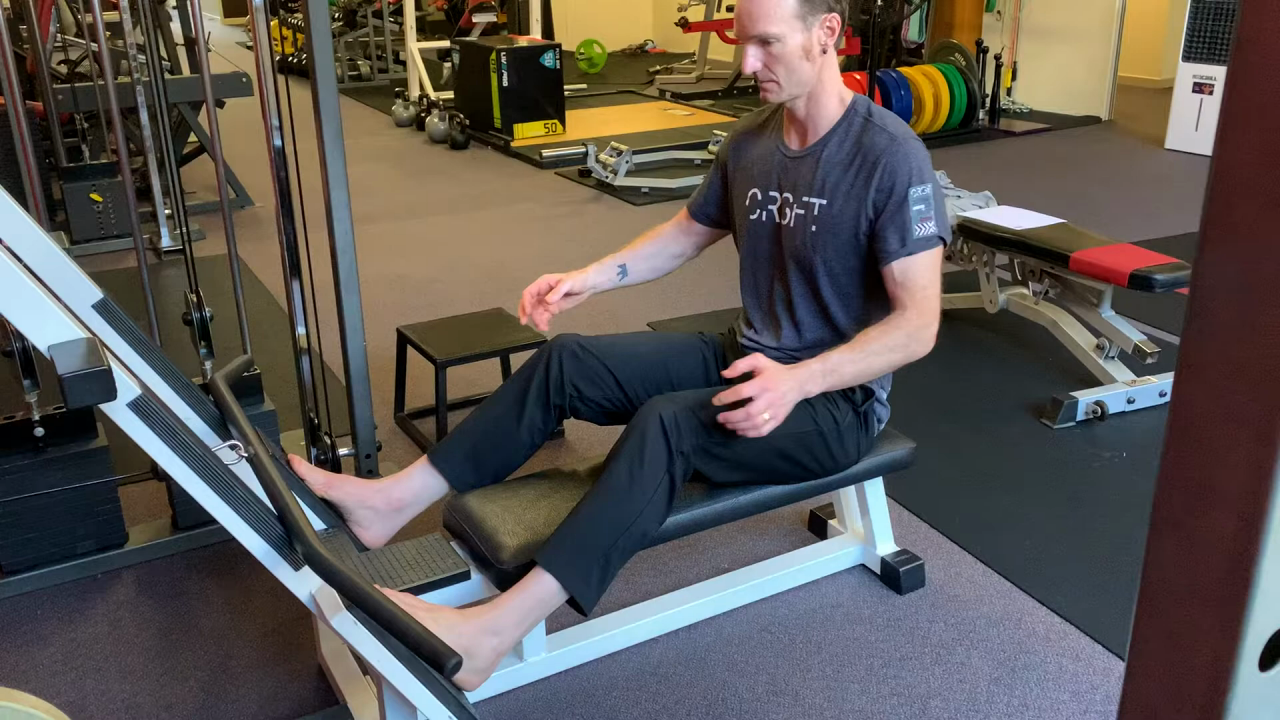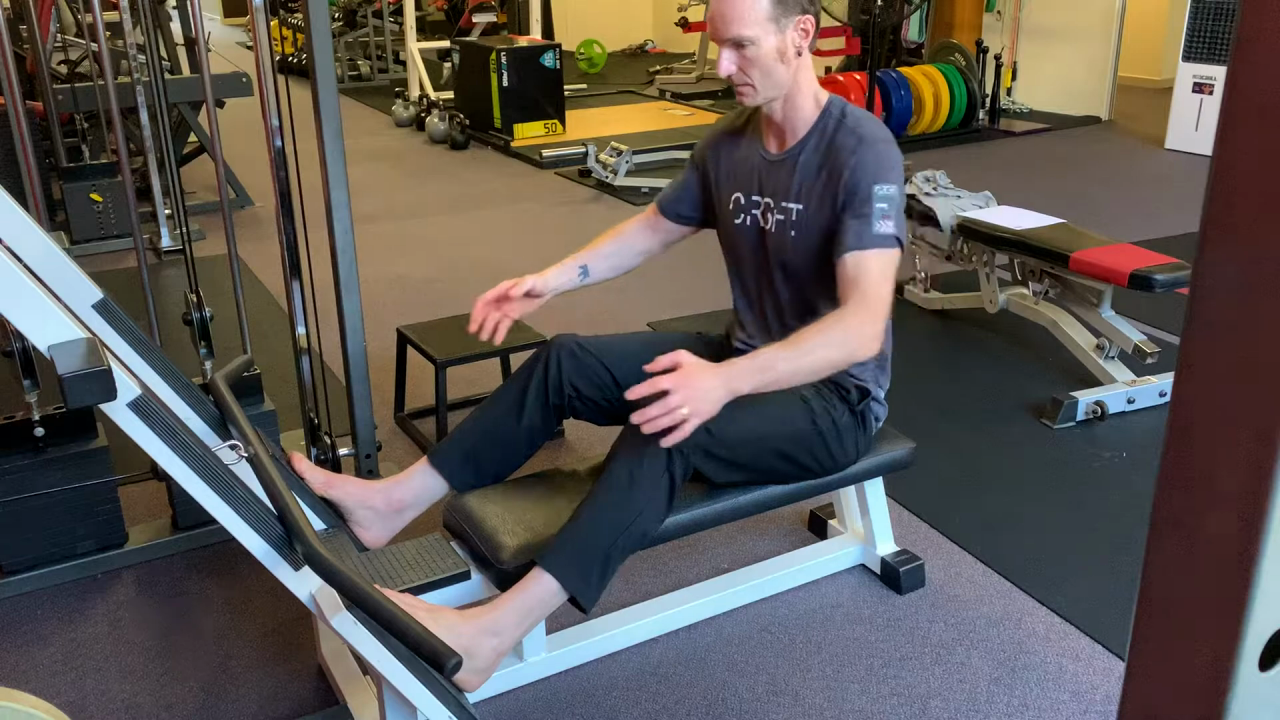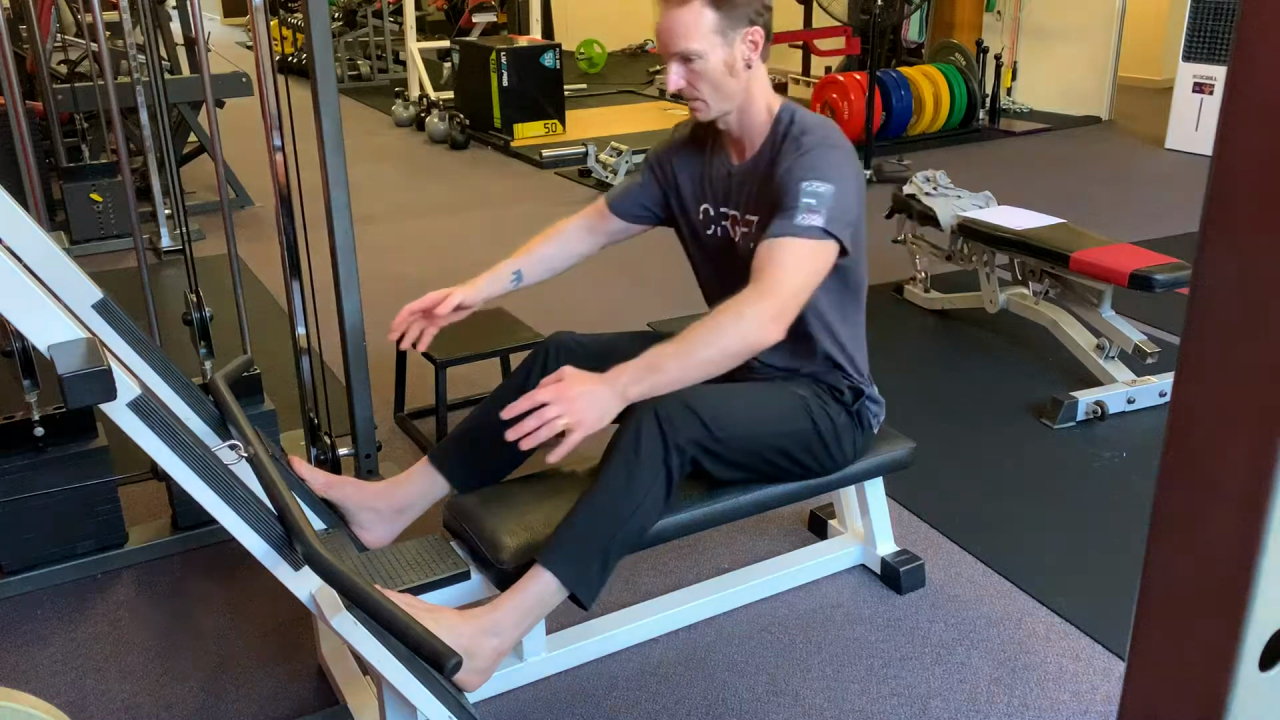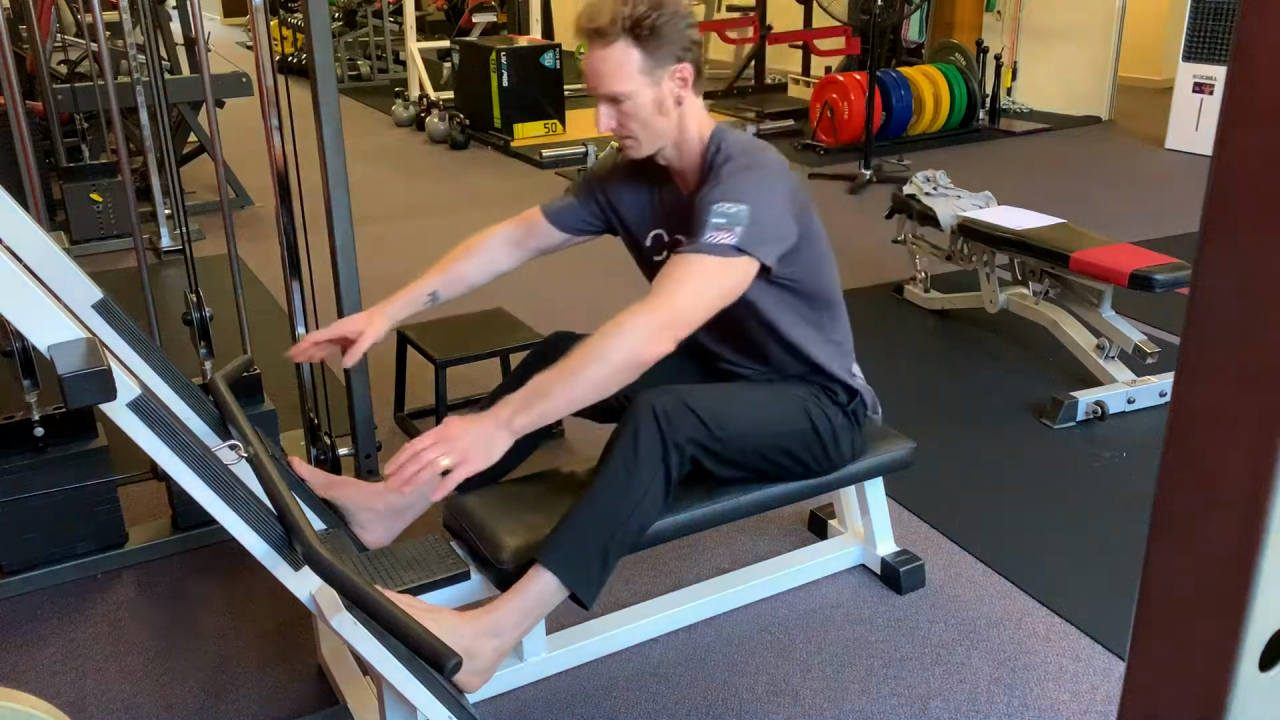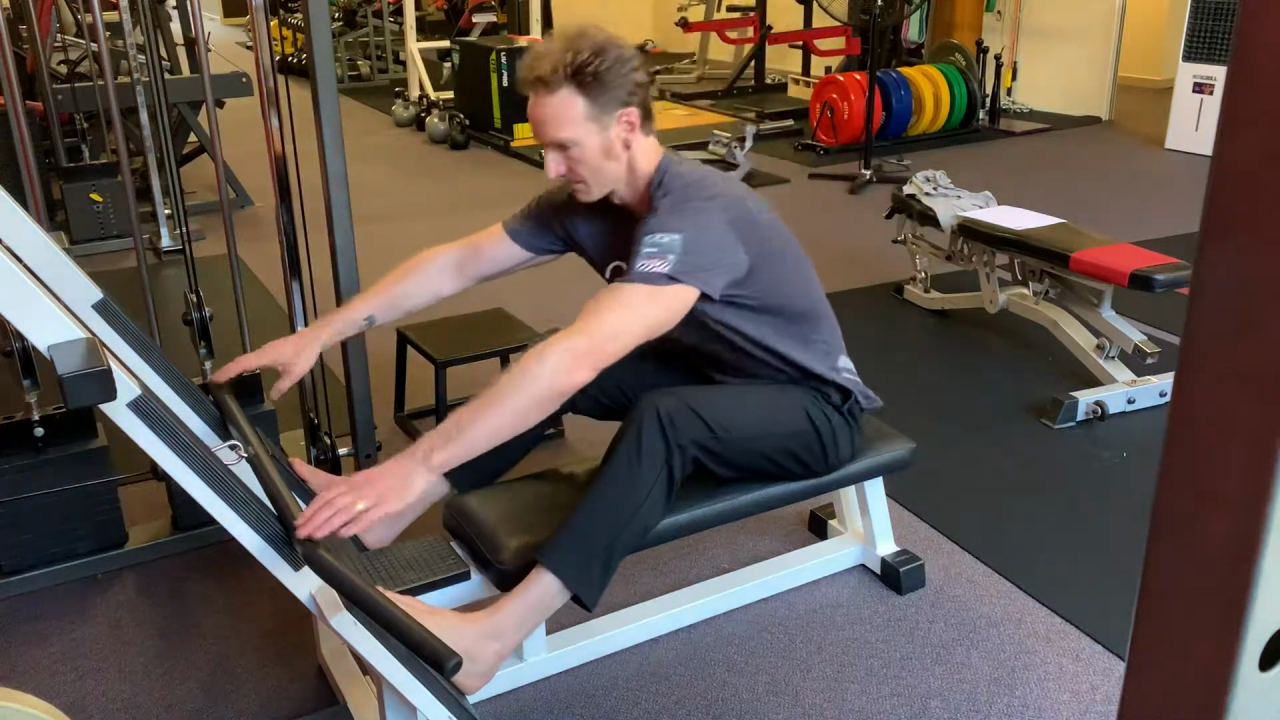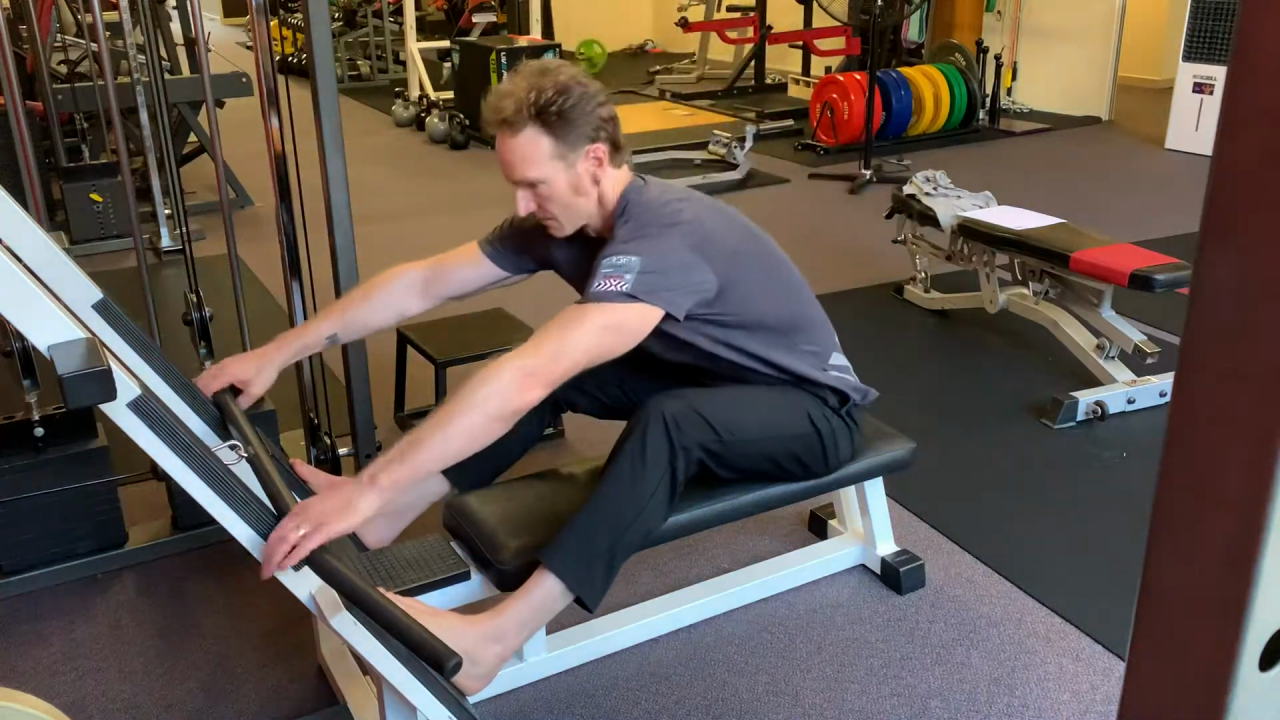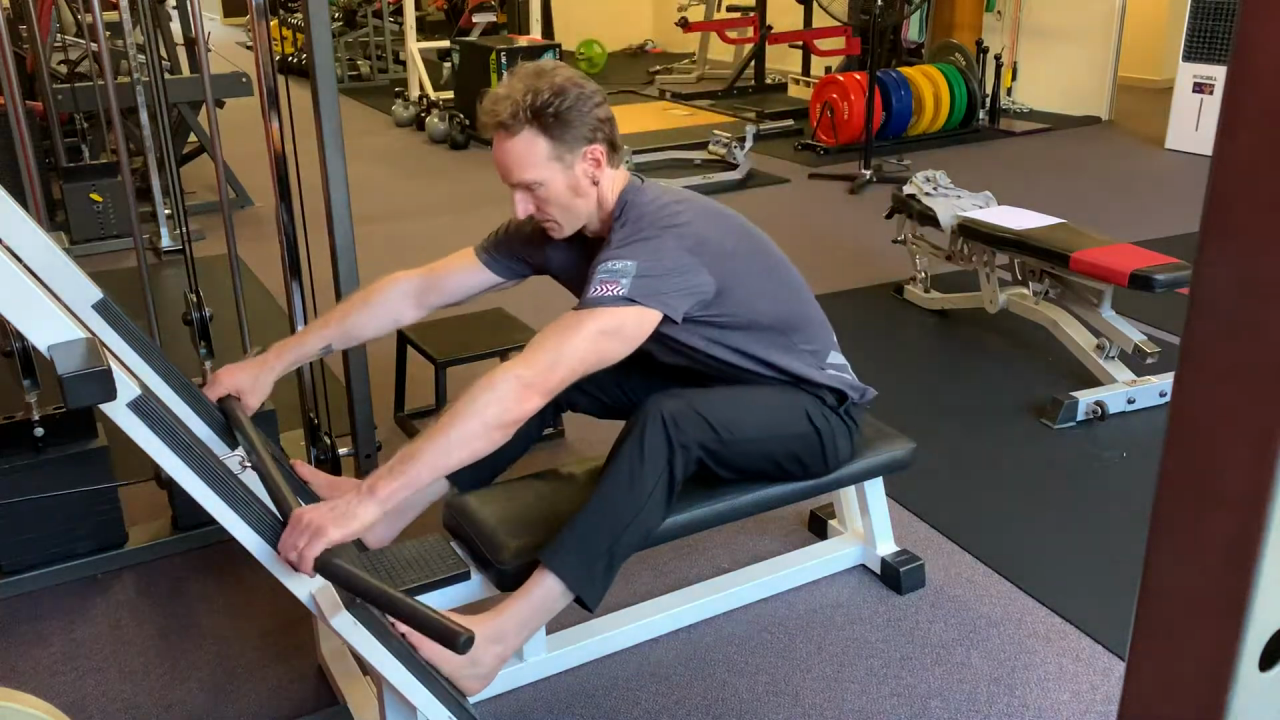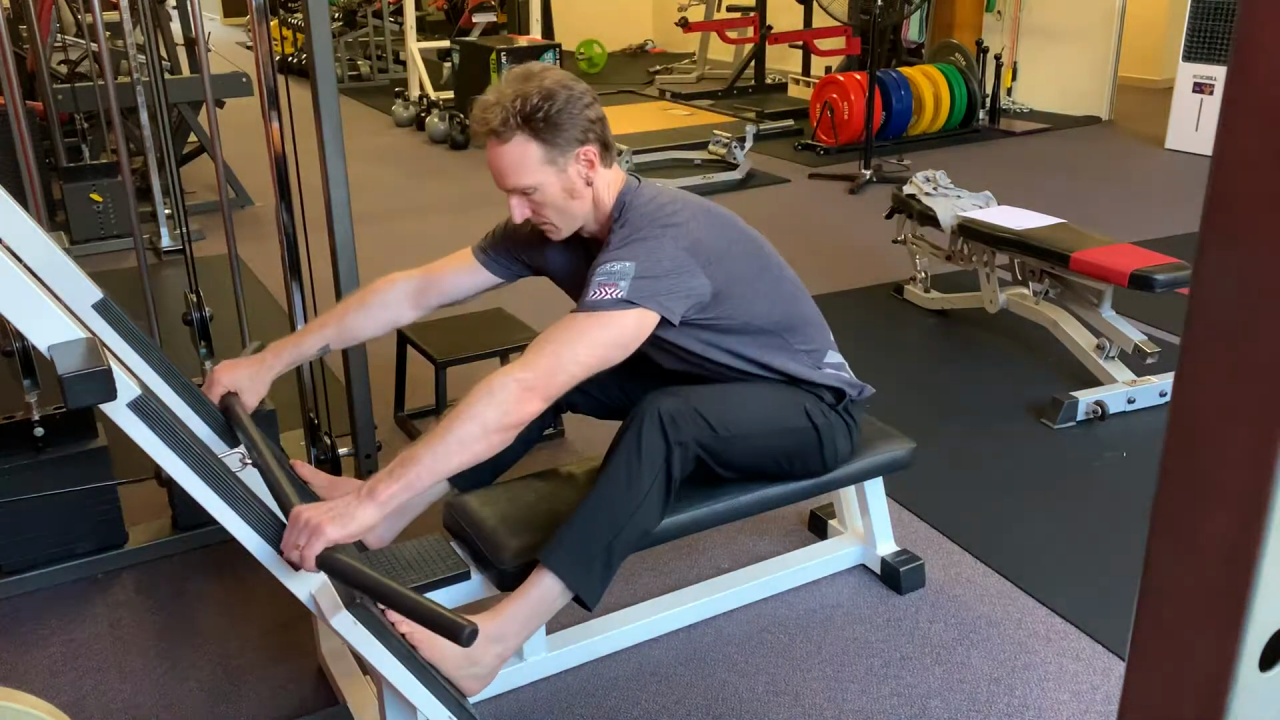
dt=0.2s
person 1, frame 1
left shoulder: (888, 156)
right shoulder: (752, 142)
left elbow: (916, 324)
right elbow: (687, 232)
left wrist: (797, 381)
right wrist: (588, 278)
left hip: (836, 399)
right hip: (753, 360)
left knee: (670, 422)
right knee: (567, 362)
left ankle: (497, 627)
right ankle: (392, 500)
person 1, frame 2
left shoulder: (859, 152)
right shoulder: (732, 144)
left elbow: (862, 327)
right elbow: (651, 230)
left wrist: (726, 380)
right wrist: (548, 279)
left hip: (833, 400)
right hip: (748, 359)
left knee: (664, 430)
right knee: (566, 362)
left ankle: (497, 627)
right ankle: (394, 500)
person 1, frame 3
left shoulder: (812, 156)
right shoulder: (687, 152)
left elbow: (768, 315)
right elbow: (587, 228)
left wrist: (613, 391)
right wrist: (478, 288)
left hip: (824, 401)
right hip: (736, 366)
left knee: (665, 416)
right knee: (564, 357)
left ankle: (495, 629)
right ankle: (392, 502)
person 1, frame 4
left shoulder: (748, 183)
right shoulder: (630, 172)
left elbow: (657, 329)
right elbow: (514, 238)
left wrist: (501, 426)
right wrist: (387, 312)
left hip: (816, 405)
right hip: (723, 370)
left knee: (662, 415)
right knee: (563, 357)
left ankle: (493, 629)
right ankle: (388, 505)
person 1, frame 5
left shoulder: (697, 213)
right shoulder: (585, 198)
left elbow: (579, 359)
right elbow: (457, 264)
left wrist: (418, 466)
right wrist: (315, 337)
left hip: (812, 405)
right hip: (712, 368)
left knee: (665, 419)
right knee: (548, 367)
left ankle: (495, 635)
right ankle: (386, 515)
person 1, frame 6
left shoulder: (662, 238)
right shoulder: (559, 220)
left elbow: (521, 383)
right elbow: (421, 284)
left wrist: (367, 490)
right wrist: (275, 354)
left hip: (810, 406)
right hip: (715, 371)
left knee: (670, 422)
right knee: (549, 370)
left ankle: (497, 637)
right ankle: (393, 515)
person 1, frame 7
left shoulder: (658, 240)
right shoulder: (554, 223)
left elbow: (521, 392)
right elbow: (416, 291)
left wrist: (368, 499)
right wrist: (271, 363)
left hip: (810, 405)
right hip: (716, 370)
left knee: (670, 422)
right knee: (548, 370)
left ankle: (494, 638)
right ankle: (393, 515)
person 1, frame 8
left shoulder: (655, 241)
right shoulder: (552, 222)
left elbow: (521, 396)
right elbow: (413, 293)
left wrist: (368, 500)
right wrist: (268, 363)
left hip: (807, 405)
right hip: (711, 370)
left knee: (666, 419)
right knee: (547, 376)
left ankle: (491, 638)
right ankle: (391, 517)
